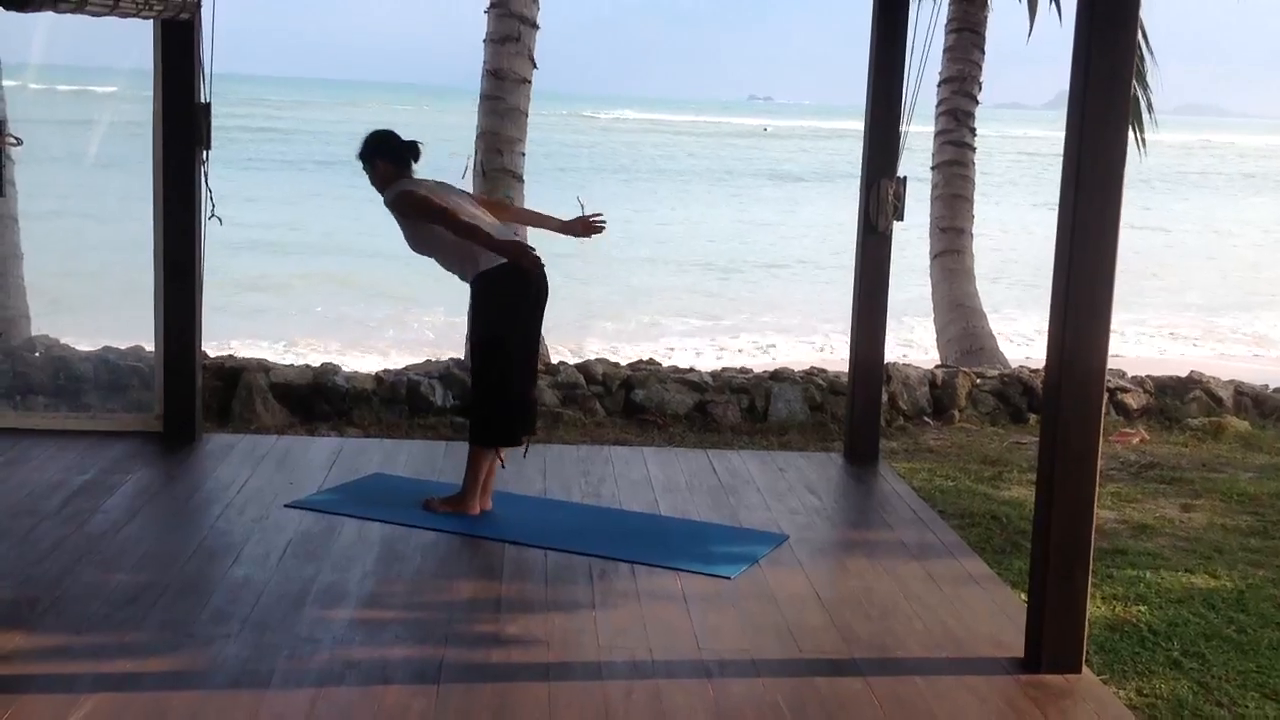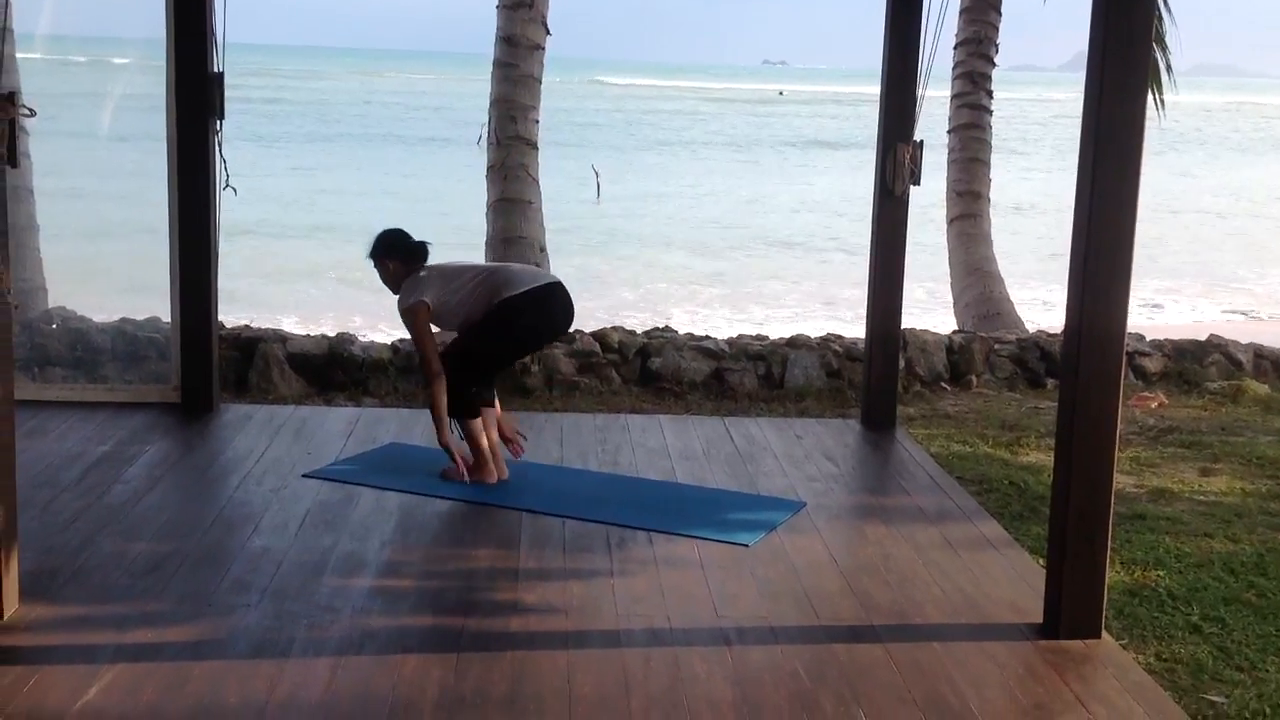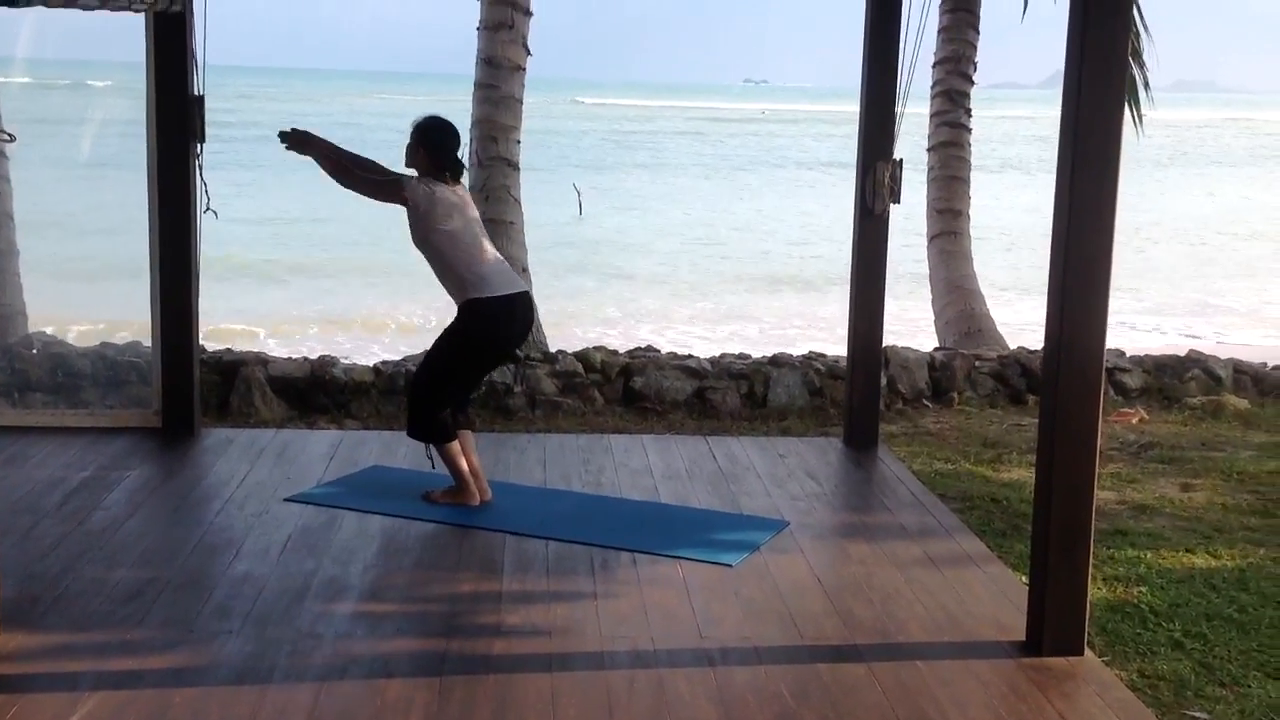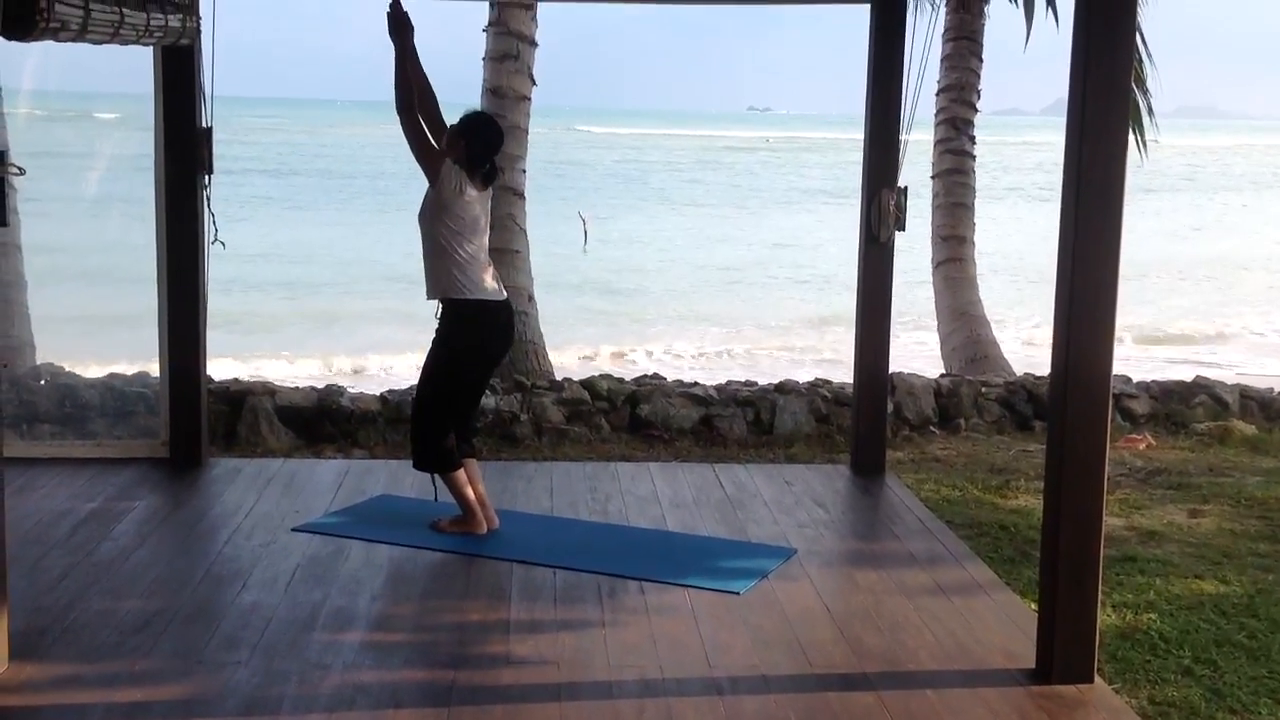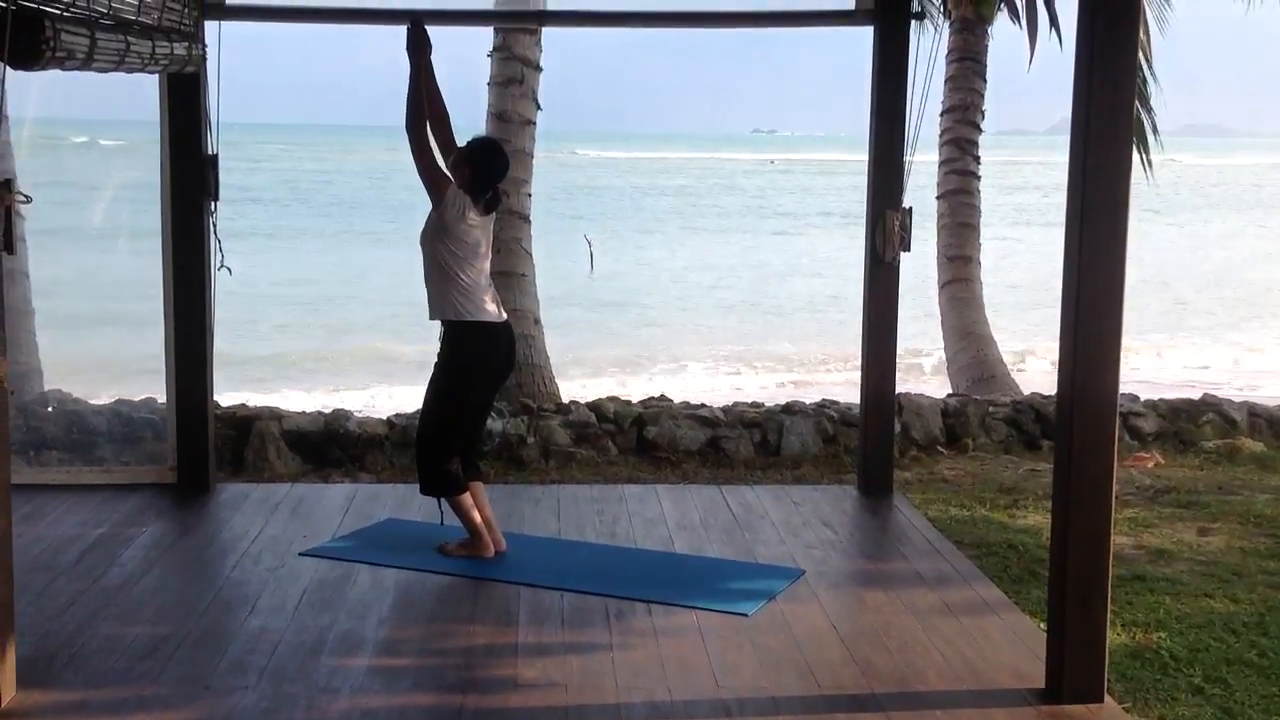
dt=1s
person 1, frame 1
left shoulder: (398, 195)
right shoulder: (434, 188)
left elbow: (451, 222)
right elbow: (502, 208)
left wrist: (500, 248)
right wrist: (565, 227)
left hip: (500, 282)
right hip: (528, 275)
left knee: (492, 391)
right knee: (509, 386)
left ankle: (469, 497)
right ankle: (482, 493)
person 1, frame 2
left shoulder: (411, 298)
right shoulder: (437, 277)
left elbow: (434, 371)
right elbow: (490, 345)
left wrist: (445, 436)
right wrist: (497, 415)
left hip: (529, 305)
right hip: (555, 298)
left knee: (456, 372)
right knee: (476, 367)
left ankle: (483, 467)
right ankle: (494, 461)
person 1, frame 3
left shoulder: (421, 192)
right shoulder: (452, 187)
left elbow: (354, 179)
right elbow: (376, 173)
left wrist: (312, 149)
right wrist: (320, 146)
left hip: (490, 311)
right hip: (517, 306)
left knee: (427, 392)
right knee: (449, 390)
left ankle: (466, 489)
right ankle: (477, 483)
person 1, frame 4
left shoulder: (448, 182)
right shoulder: (478, 183)
left elbow: (410, 116)
right elbow: (429, 114)
left wrist: (402, 46)
right wrist: (408, 49)
left hip: (468, 319)
right hip: (494, 316)
left knee: (430, 421)
right knee: (453, 418)
left ankle: (472, 515)
right ankle: (483, 510)
person 1, frame 5
left shoulder: (451, 203)
right shoulder: (480, 205)
left elbow: (418, 135)
right elbow: (441, 131)
left wrist: (418, 63)
right wrist: (426, 65)
left hip: (470, 342)
right hip: (495, 338)
left knee: (435, 445)
right knee: (459, 442)
left ankle: (480, 537)
right ankle: (490, 533)
